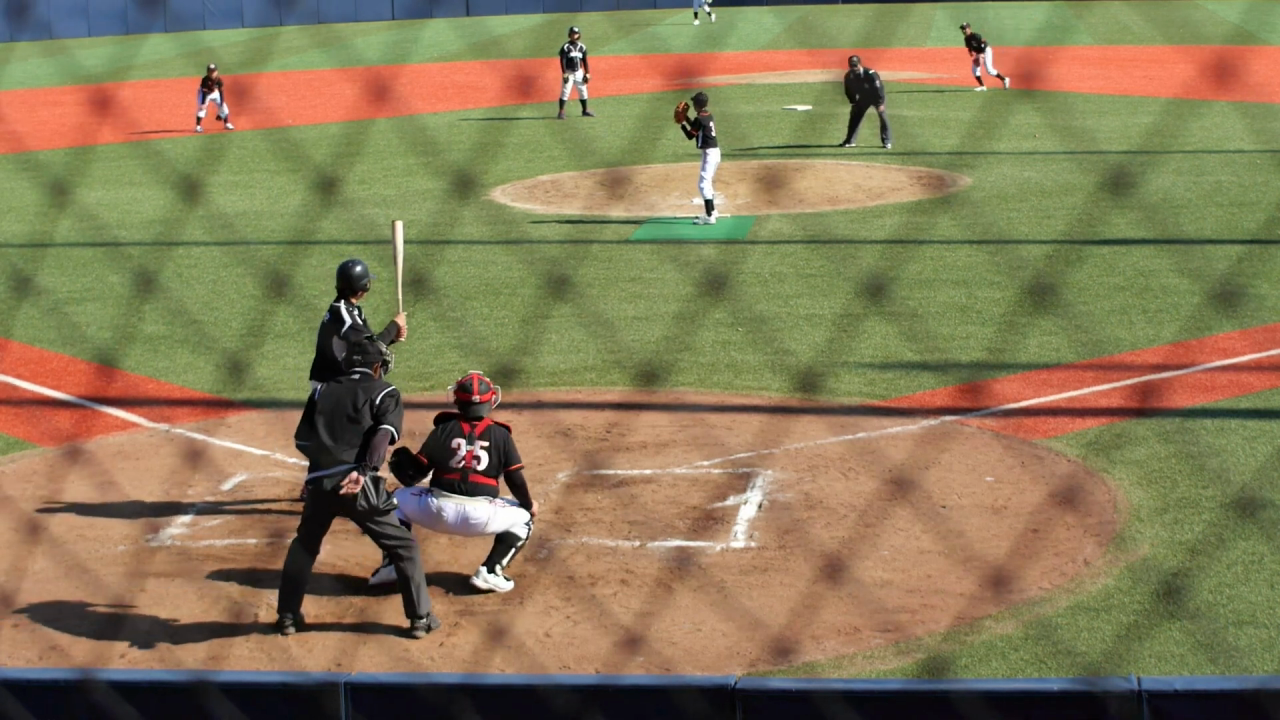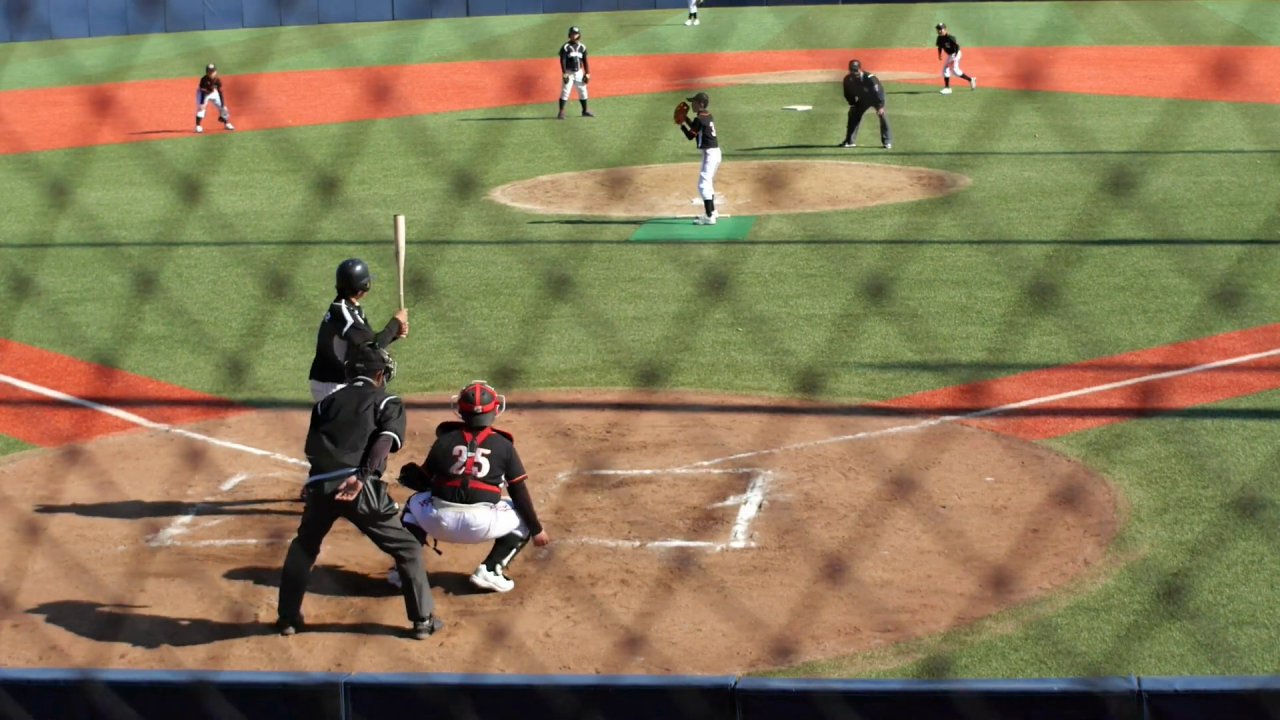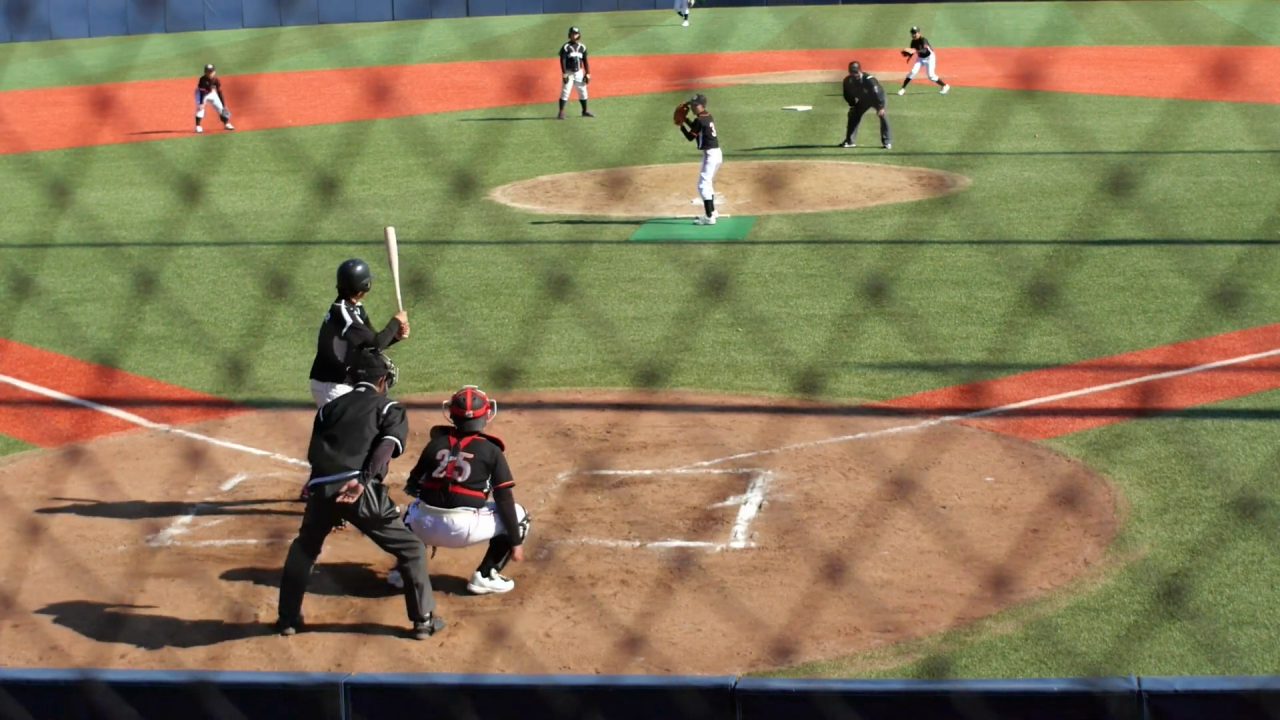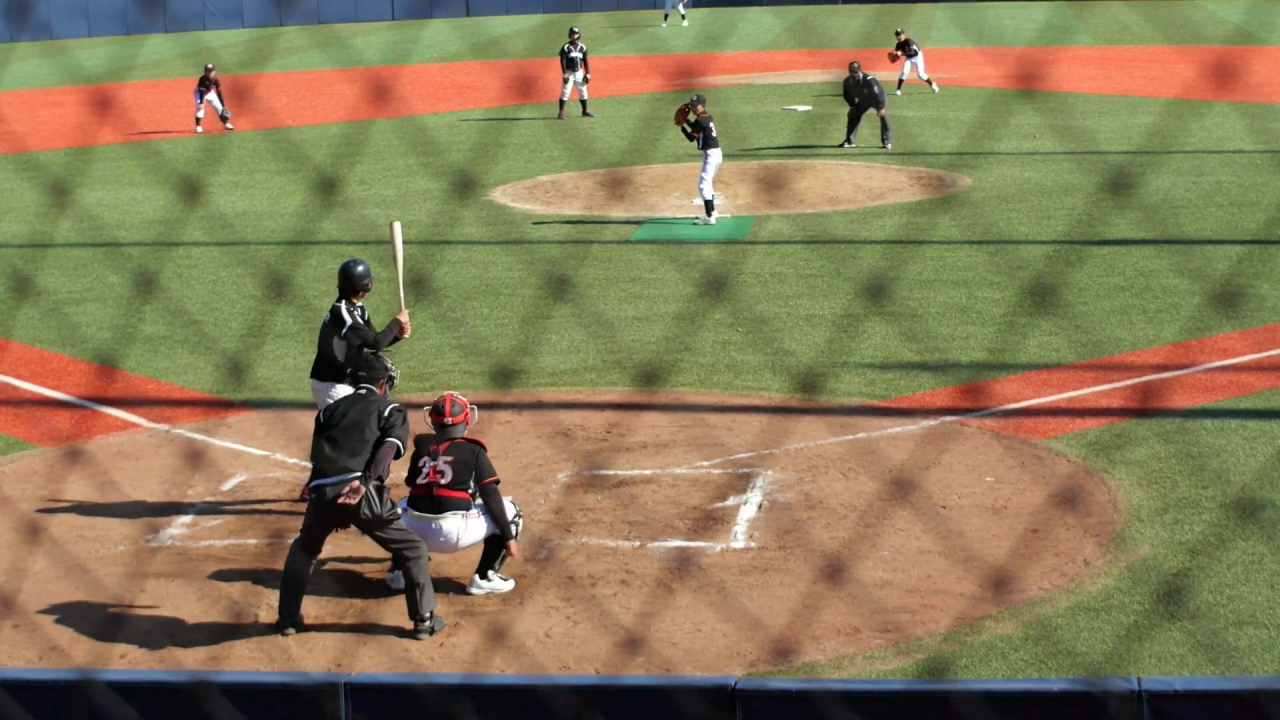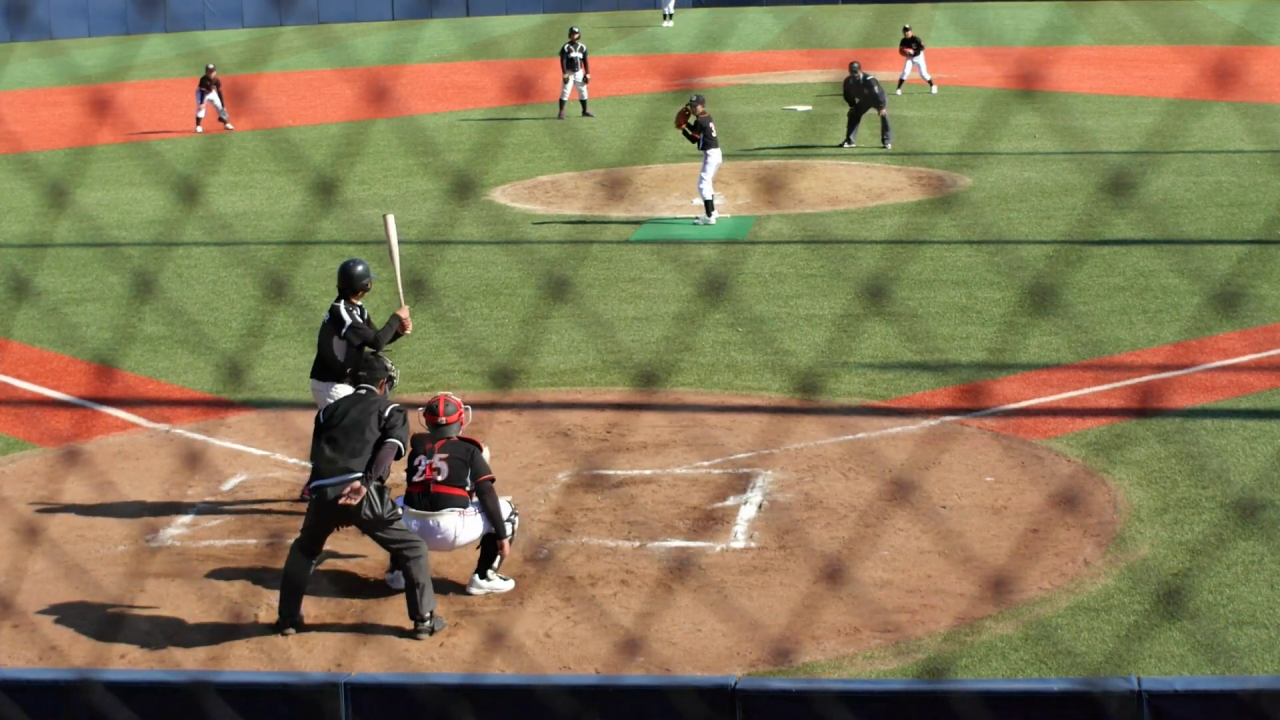
dt=0.3s
person 1, frame 1
left shoulder: (323, 391)
right shoulder: (385, 392)
left elbow: (302, 441)
right elbow: (384, 433)
right wrist: (362, 471)
left hip: (320, 482)
right hip: (359, 482)
left knee: (304, 545)
right knee: (403, 546)
left ankle: (288, 616)
right ankle: (420, 618)
person 1, frame 2
left shoulder: (328, 402)
right shoulder: (388, 402)
left elbow: (311, 451)
right elbow: (385, 440)
right wrist: (361, 476)
left hip: (320, 486)
right hip: (360, 488)
left knee: (303, 547)
right knee: (408, 549)
left ankle: (288, 617)
right ankle: (423, 620)
person 1, frame 3
left shoulder: (330, 408)
right shoulder: (390, 407)
right elbow: (387, 446)
right wrist: (363, 480)
left hip: (321, 489)
right hip: (361, 490)
left knee: (303, 548)
right knee: (411, 549)
left ankle: (288, 617)
right ankle: (423, 620)
person 1, frame 4
left shoulder: (330, 409)
right shoulder: (391, 409)
right elbow: (389, 446)
right wrist: (364, 481)
left hip: (323, 490)
right hip: (361, 491)
left knee: (304, 549)
right knee: (412, 549)
left ankle: (288, 617)
right ankle: (424, 619)
person 1, frame 5
left shoulder: (330, 409)
right shoulder: (391, 409)
left elbow: (316, 456)
right elbow: (390, 447)
right wrist: (366, 482)
left hip: (323, 491)
right hip: (363, 492)
left knee: (304, 549)
right knee: (412, 549)
left ankle: (288, 618)
right ankle: (424, 619)
person 2, frame 1
left shoulder: (444, 429)
right shoulder: (501, 434)
left elbow: (417, 470)
right elbow: (516, 480)
left wrist: (400, 461)
right wrist: (529, 504)
left hip: (439, 510)
right hip: (479, 514)
left knee: (398, 500)
right knee: (523, 518)
left ankle: (393, 565)
right ankle: (489, 572)
person 2, frame 2
left shoulder: (446, 439)
right shoulder: (503, 445)
left elbow: (421, 480)
right elbow: (519, 491)
right wrist: (537, 530)
left hip: (441, 520)
right hip: (481, 522)
left knee: (415, 503)
right knee: (523, 518)
left ankle: (405, 569)
right ankle: (490, 571)
person 2, frame 3
left shoulder: (436, 442)
right shoulder: (491, 450)
left elbow: (414, 484)
right elbow: (504, 498)
right wrist: (515, 542)
left hip: (425, 525)
right hip: (464, 527)
left knee: (416, 507)
right knee: (518, 516)
right ankle: (485, 576)
person 2, frame 4
left shoulder: (421, 450)
right shoulder: (474, 451)
right elbow: (491, 496)
right wrist: (509, 537)
left hip: (416, 529)
right hip: (454, 532)
left knee: (404, 507)
right knee: (510, 512)
left ankle: (401, 571)
right ankle: (484, 578)
person 2, frame 5
left shoulder: (417, 449)
right shoulder: (469, 450)
right elbow: (486, 494)
right wrist: (502, 535)
left hip: (412, 529)
right hip: (451, 530)
left knee: (400, 506)
right knee: (505, 511)
left ankle: (400, 571)
right ankle: (484, 577)
